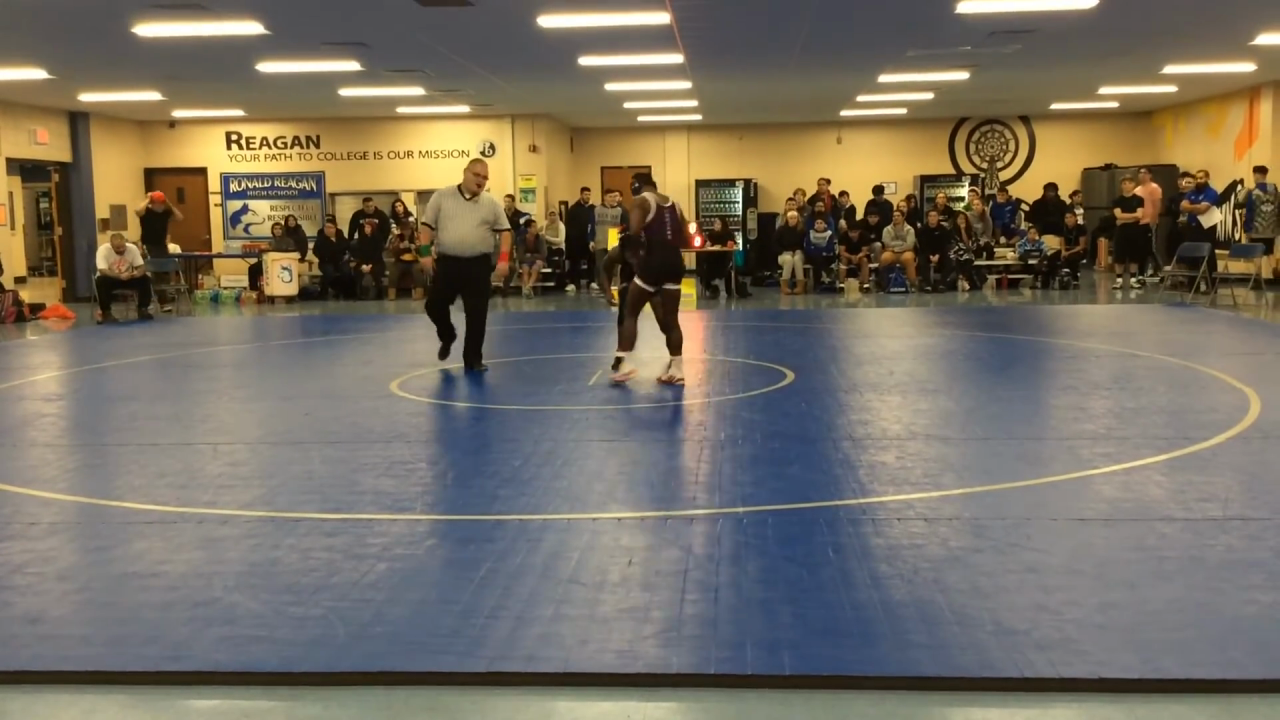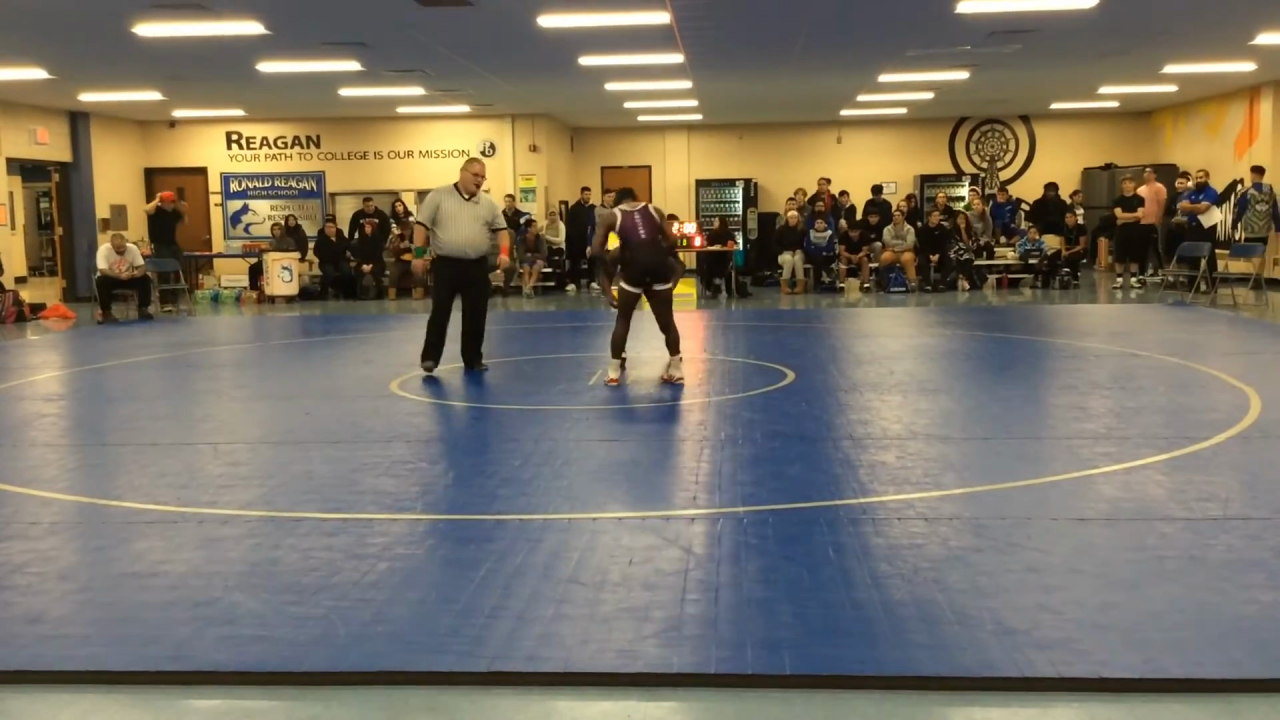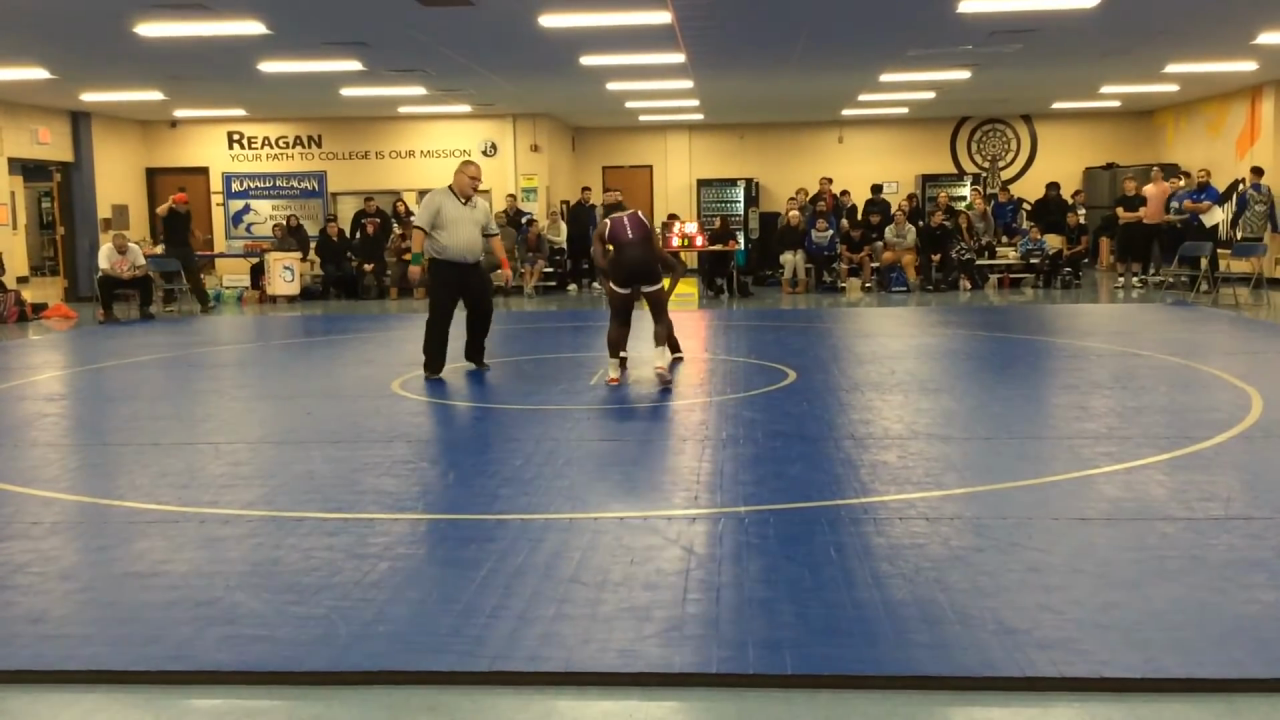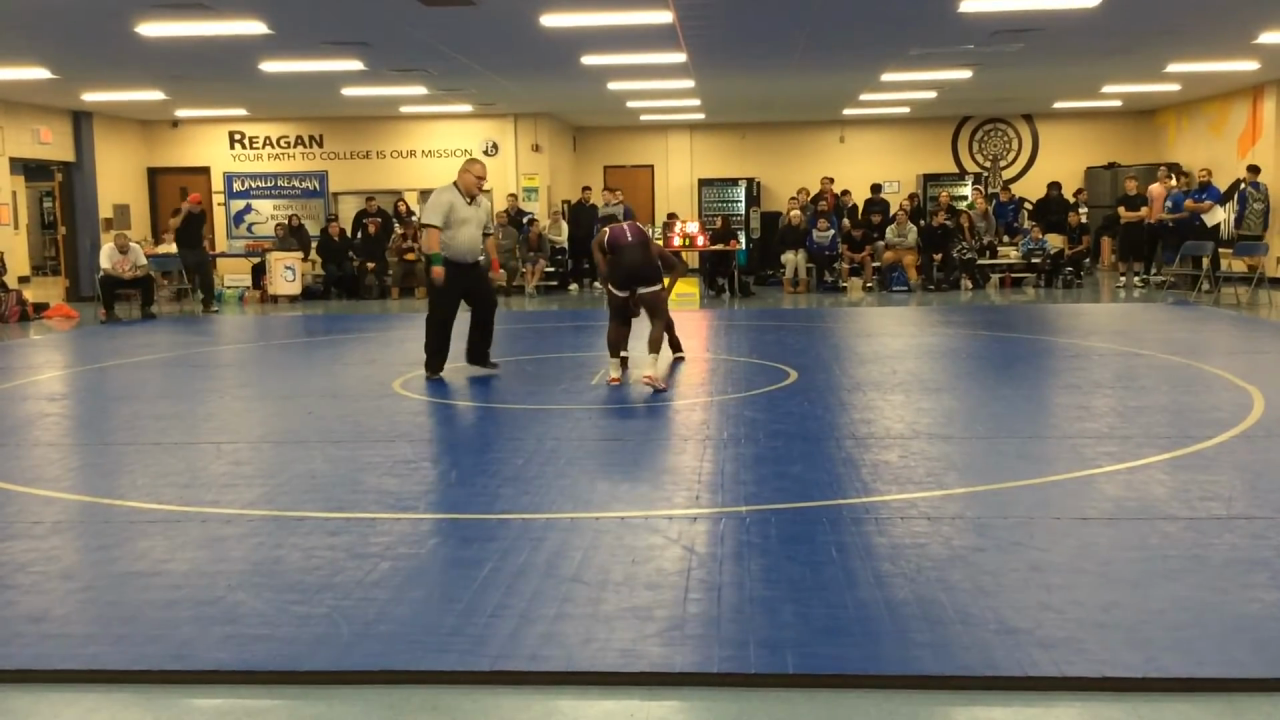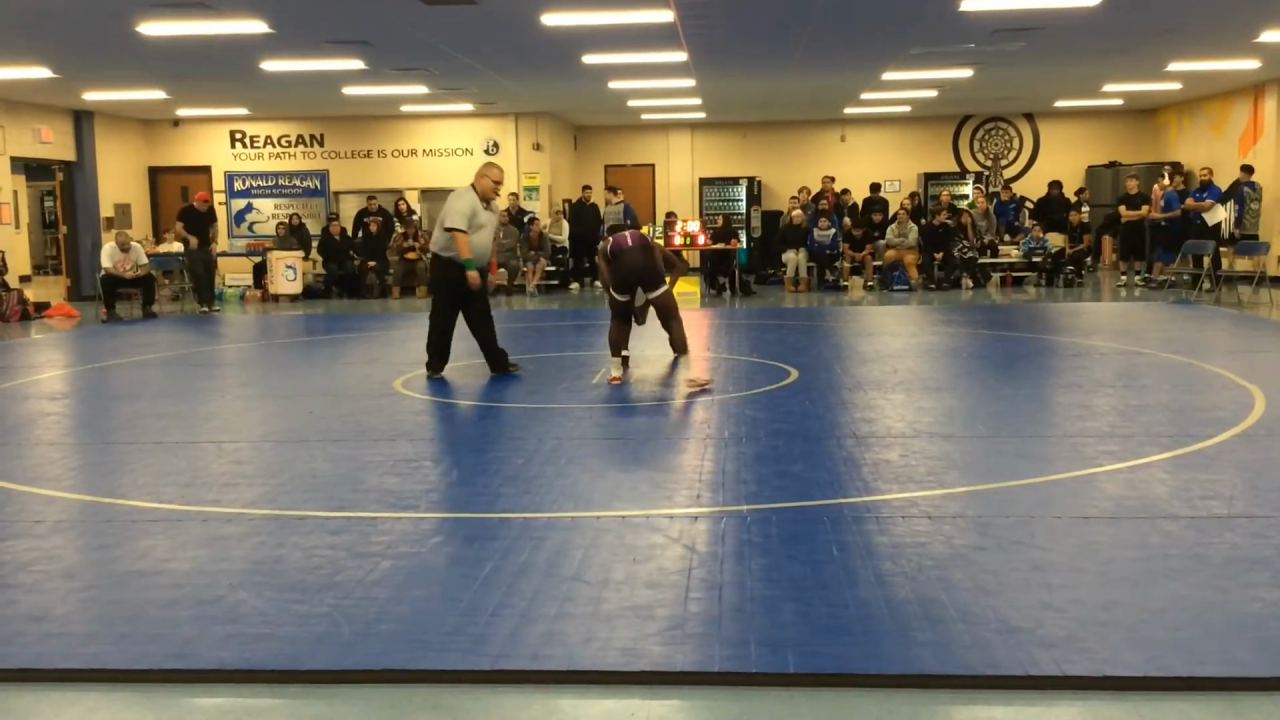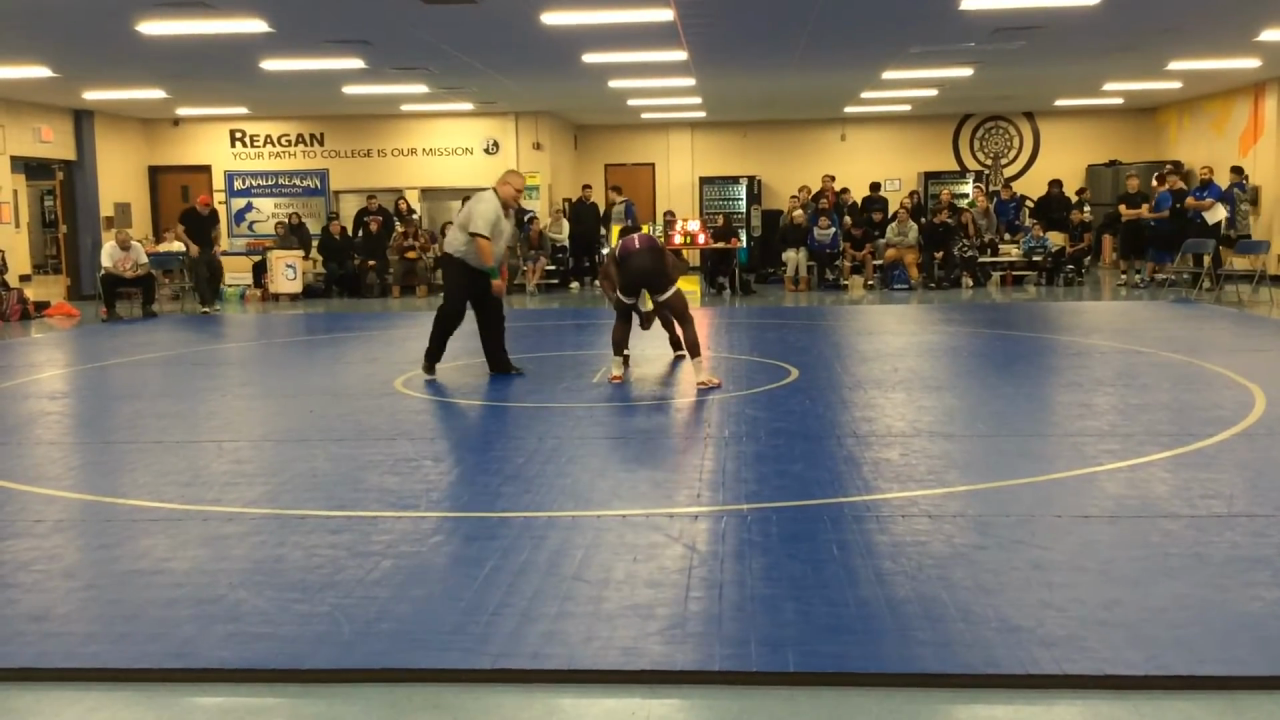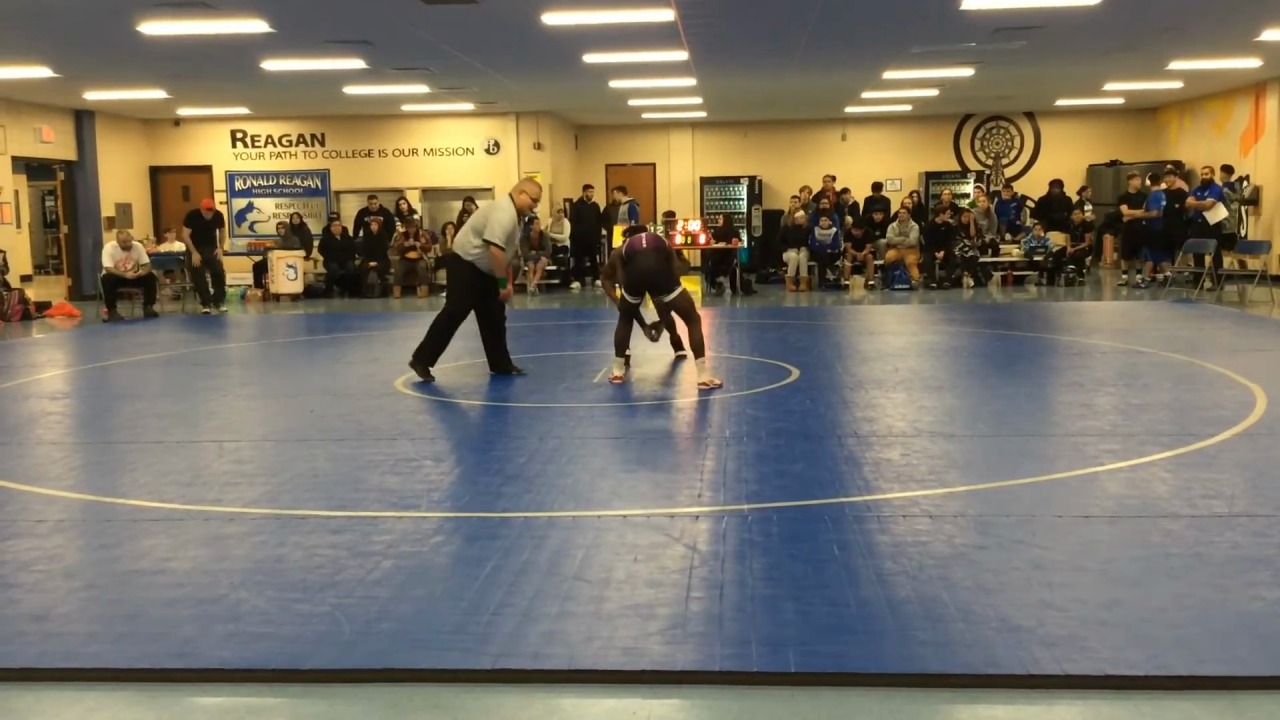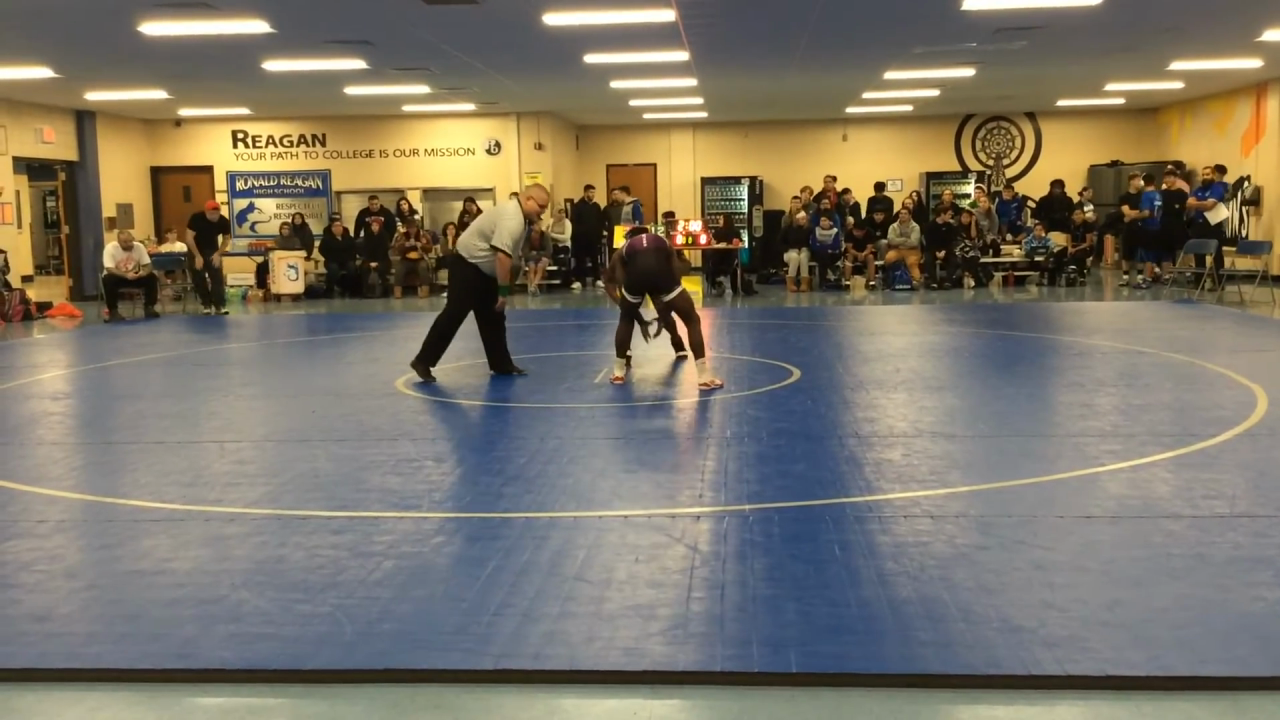
dt=0.2s
person 1, frame 1
left shoulder: (491, 203)
right shoulder: (442, 197)
left elbow: (505, 231)
right elbow: (428, 225)
left wrist: (503, 258)
right wrist: (426, 252)
left hip: (478, 265)
right hip: (447, 263)
left knee: (476, 313)
right knee: (435, 304)
left ankle: (473, 359)
right ankle: (447, 337)
person 1, frame 2
left shoulder: (488, 202)
right shoulder: (439, 196)
left elbow: (501, 229)
right elbow: (423, 225)
left wrist: (503, 252)
left hip: (477, 266)
right hip: (446, 264)
left knee: (475, 315)
right knee: (440, 311)
left ankle: (473, 360)
right ankle: (430, 357)
person 1, frame 3
left shoulder: (482, 206)
right shoulder: (436, 199)
left elbow: (492, 236)
right elbow: (420, 230)
left wrist: (504, 264)
right wrist: (416, 261)
left hip: (473, 268)
right hip: (444, 268)
left knee: (483, 311)
right knee: (439, 318)
left ankle: (475, 355)
right ankle: (433, 366)
person 1, frame 4
left shoulder: (483, 203)
right shoulder: (444, 197)
left elbow: (488, 236)
right elbow: (432, 229)
left wrist: (495, 266)
right wrist: (437, 261)
left hip: (472, 267)
right hip: (443, 267)
left knee: (486, 307)
right knee: (441, 317)
left ankle: (478, 355)
right ankle: (433, 367)
person 1, frame 5
left shoulder: (491, 205)
right shoulder: (463, 199)
left elbow: (489, 240)
right elbow: (459, 233)
left wrist: (490, 269)
right wrist: (470, 267)
left hip: (474, 269)
right hip: (447, 266)
left knee: (482, 317)
right knee: (443, 318)
left ankle: (499, 363)
right ankle: (435, 366)
person 1, frame 6
left shoulder: (507, 210)
right shoulder: (487, 205)
left elbow: (502, 246)
right elbow: (482, 240)
left wrist: (500, 275)
right wrist: (495, 275)
left hip: (481, 271)
right hip: (459, 265)
left knee: (493, 317)
right knee: (451, 313)
left ankle: (500, 364)
right ankle: (430, 360)
person 1, frame 7
left shoulder: (515, 214)
right shoulder: (504, 212)
left elbow: (507, 252)
right elbow: (496, 250)
left wrist: (507, 281)
right wrist: (504, 284)
left hip: (484, 271)
right hip: (466, 267)
left knee: (494, 318)
right knee: (453, 314)
left ankle: (501, 365)
right ankle: (421, 360)
person 1, frame 8
left shoulder: (519, 216)
right shoulder: (512, 219)
left elbow: (508, 256)
right elbow: (502, 257)
left wrist: (503, 289)
right wrist: (504, 292)
left hip: (485, 271)
right hip: (467, 266)
left knee: (493, 318)
right knee: (454, 315)
left ankle: (502, 365)
right ankle: (423, 361)
person 2, frame 1
left shoulder: (638, 201)
right shoulder: (672, 203)
left elbow: (636, 231)
right elbow: (685, 239)
left wrist: (639, 248)
left hip: (653, 262)
right hip: (674, 262)
left knee: (630, 314)
right knee: (670, 320)
left ankle: (624, 367)
right ankle: (676, 371)
person 2, frame 2
left shoulder: (611, 215)
right shoulder: (654, 210)
left elbow: (596, 250)
right elbow: (672, 241)
left hip: (634, 260)
right hip: (658, 259)
left knee: (623, 319)
right knee: (666, 320)
left ankle: (614, 373)
right ankle: (675, 371)
person 2, frame 3
left shoulder: (602, 226)
right shoulder: (641, 216)
left elbow: (600, 262)
right elbow: (656, 249)
left hip: (623, 261)
right hip: (647, 258)
left knee: (618, 319)
right knee: (660, 317)
left ankle: (614, 372)
right ankle: (661, 362)
person 2, frame 4
left shoulder: (600, 238)
right shoulder: (638, 227)
left elbow: (605, 270)
right elbow: (662, 257)
left wrist: (628, 298)
left hip: (621, 264)
right hip: (646, 261)
left knee: (617, 320)
right knee: (659, 321)
left ankle: (615, 373)
right ankle: (650, 370)
person 2, frame 5
left shoulder: (606, 245)
right shoulder: (643, 237)
left elbow: (608, 280)
right elbow: (660, 269)
left wrist: (632, 308)
right wrist: (647, 300)
left hip: (622, 269)
right hip: (647, 266)
left knee: (619, 321)
right knee: (673, 319)
left ankle: (616, 372)
person 2, frame 6
left shoulder: (616, 249)
right shoulder: (655, 241)
left elbow: (617, 284)
right elbow: (675, 271)
left wrist: (639, 312)
right wrist: (656, 311)
left hip: (629, 272)
right hip: (655, 269)
left knee: (622, 319)
right knee: (685, 320)
left ankle: (617, 372)
right ankle: (702, 377)
person 2, frame 7
left shoulder: (621, 250)
right shoulder: (663, 242)
left elbow: (625, 286)
right elbow: (673, 277)
left wrist: (643, 324)
right wrist: (663, 320)
left hip: (635, 272)
right hip: (660, 270)
left knee: (625, 319)
right knee: (693, 320)
left ankle: (617, 372)
right ankle: (704, 377)
person 2, frame 8
left shoulder: (622, 251)
right shoulder: (663, 243)
right elbow: (675, 276)
left wrist: (642, 322)
right wrist: (665, 318)
left hip: (635, 272)
right hip: (661, 270)
left knee: (626, 320)
right knee: (692, 320)
left ankle: (618, 373)
right ankle: (705, 377)
